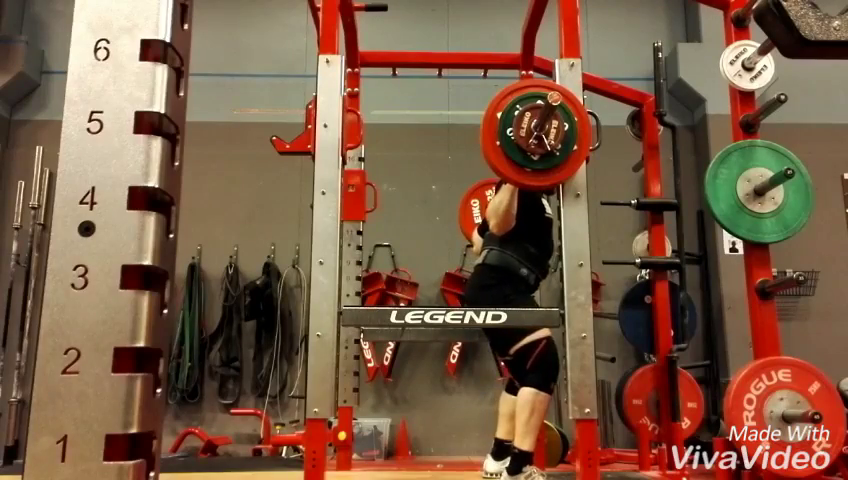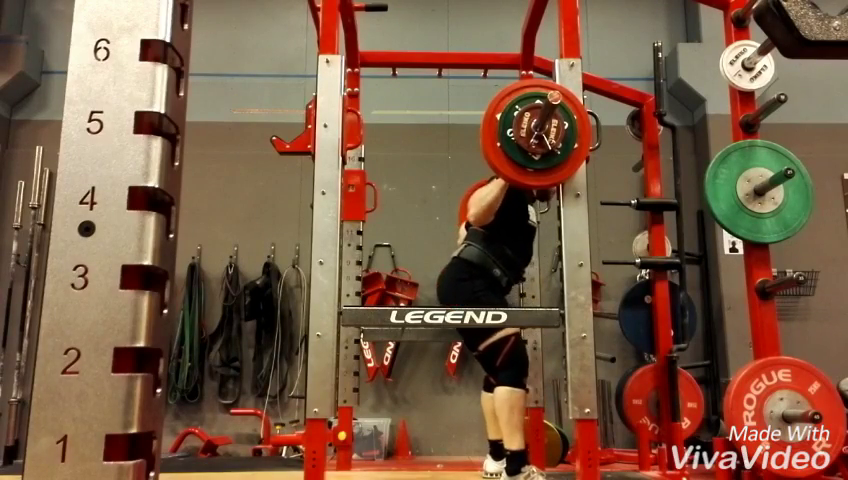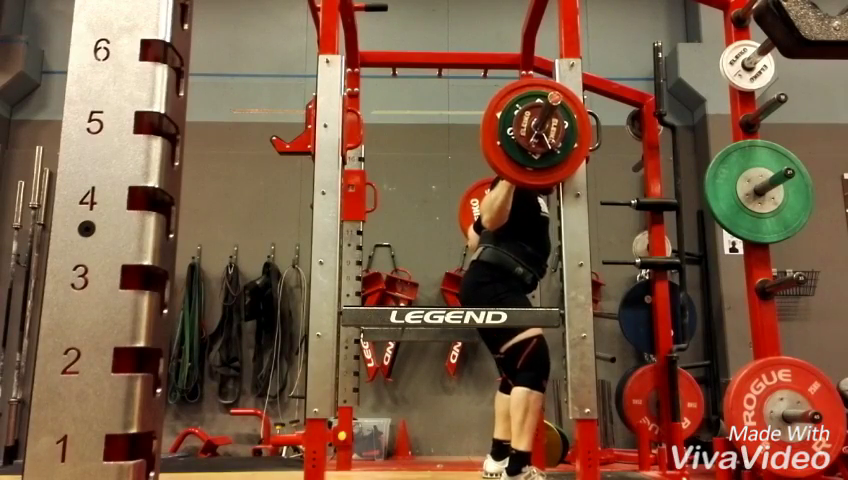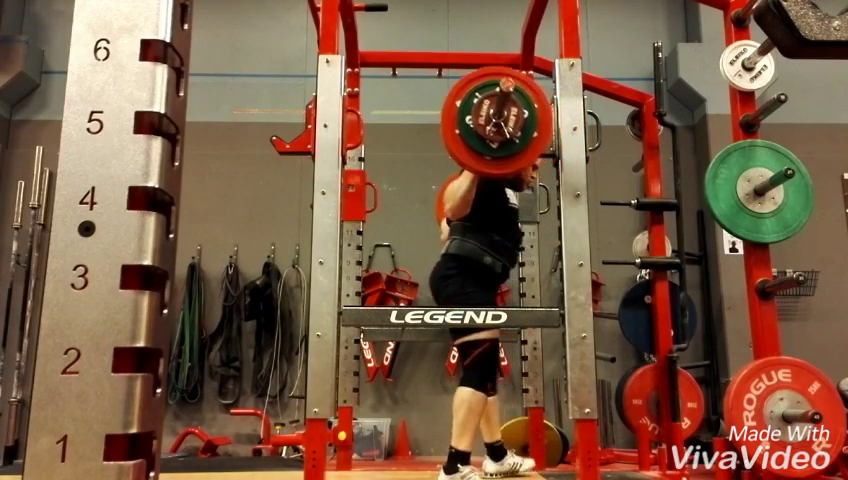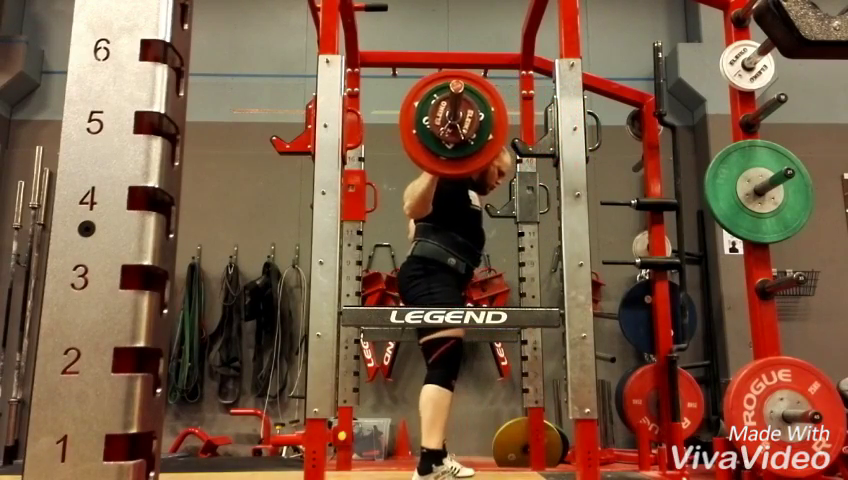
dt=1s
person 1, frame 1
left shoulder: (528, 195)
right shoulder: (524, 187)
left elbow: (478, 240)
right elbow: (498, 224)
right wrist: (512, 179)
left hip: (499, 289)
right hip: (497, 288)
left knee: (525, 372)
right knee: (543, 364)
person 1, frame 2
left shoulder: (520, 198)
right shoulder: (514, 190)
left elbow: (467, 229)
right elbow: (476, 214)
right wrist: (505, 175)
left hip: (472, 285)
right hip: (469, 284)
left knee: (501, 368)
right knee: (512, 364)
person 1, frame 3
left shoulder: (526, 195)
right shoulder: (522, 187)
left elbow: (474, 239)
right elbow: (491, 218)
right wrist: (509, 176)
left hip: (492, 288)
right hip: (492, 286)
left knee: (518, 370)
right knee: (534, 366)
person 1, frame 4
left shoulder: (497, 189)
right shoulder: (490, 181)
left elbow: (447, 231)
right elbow: (454, 209)
left hip: (470, 281)
right hip: (463, 279)
left knee: (485, 366)
right knee: (480, 366)
person 1, frame 5
left shoulder: (464, 192)
right shoulder: (454, 182)
left elbow: (419, 225)
right elbow: (413, 208)
left hip: (436, 282)
right hip: (429, 278)
left knee: (442, 366)
right knee: (445, 362)
